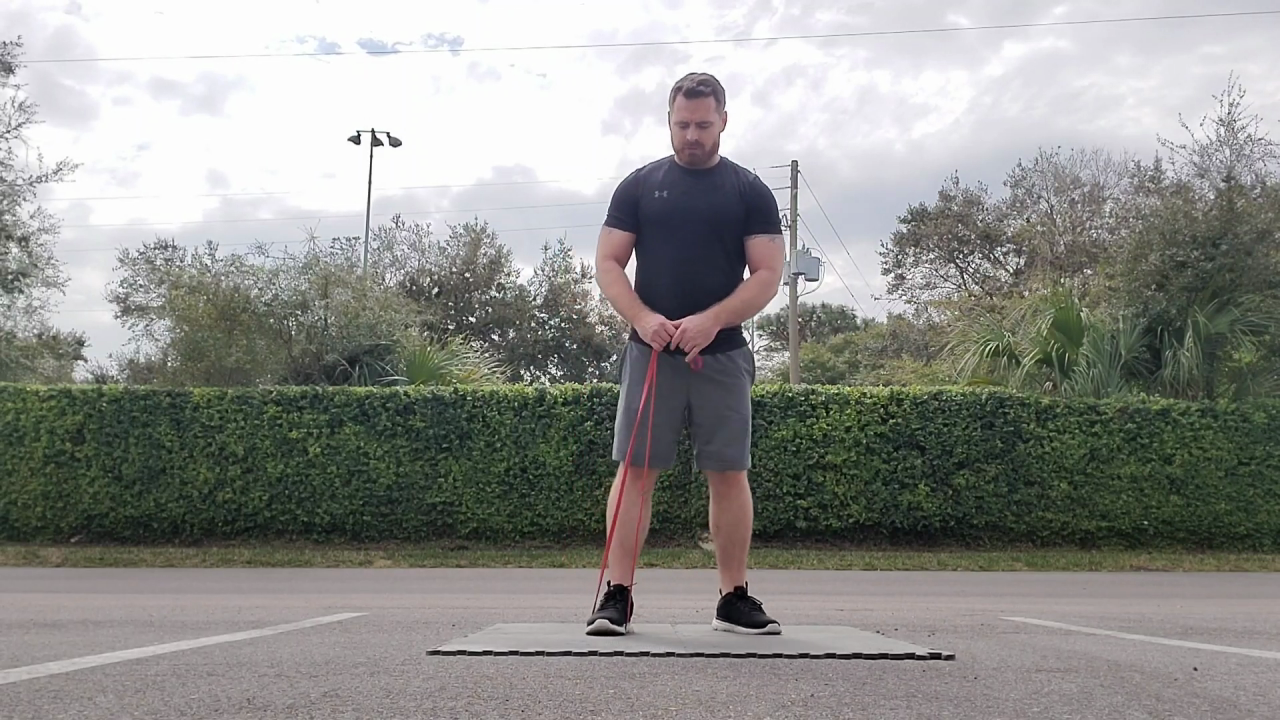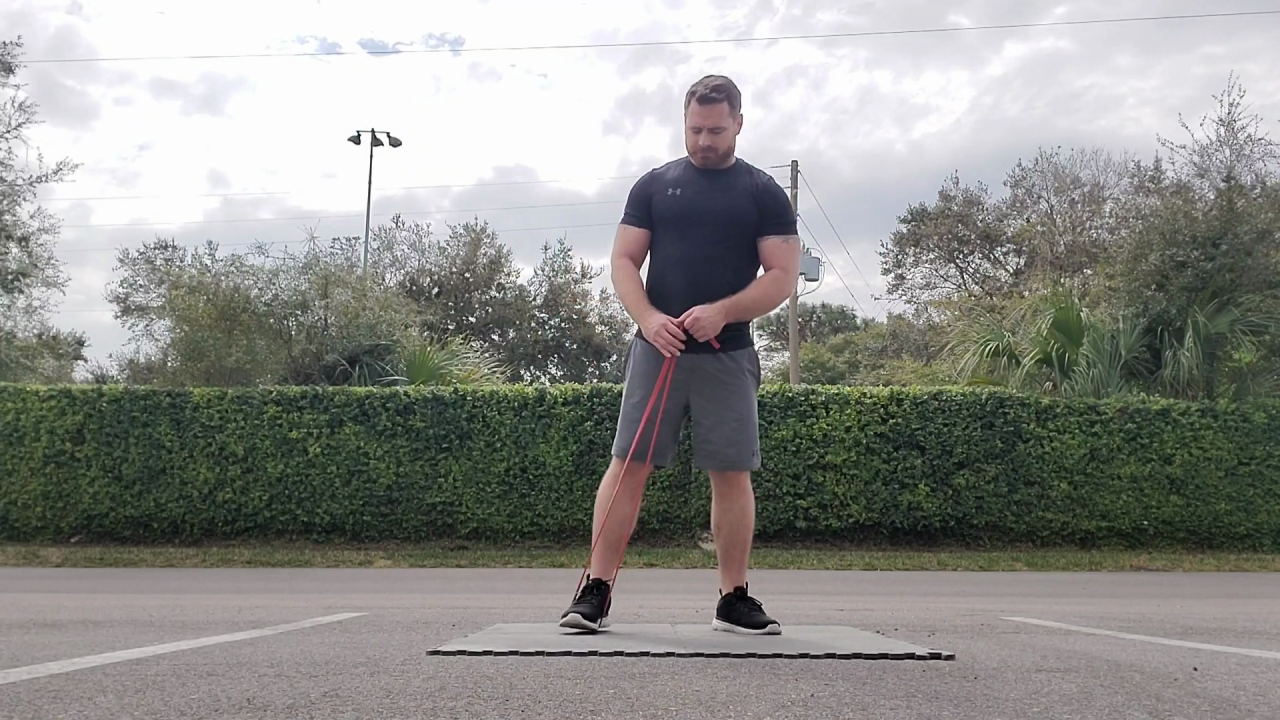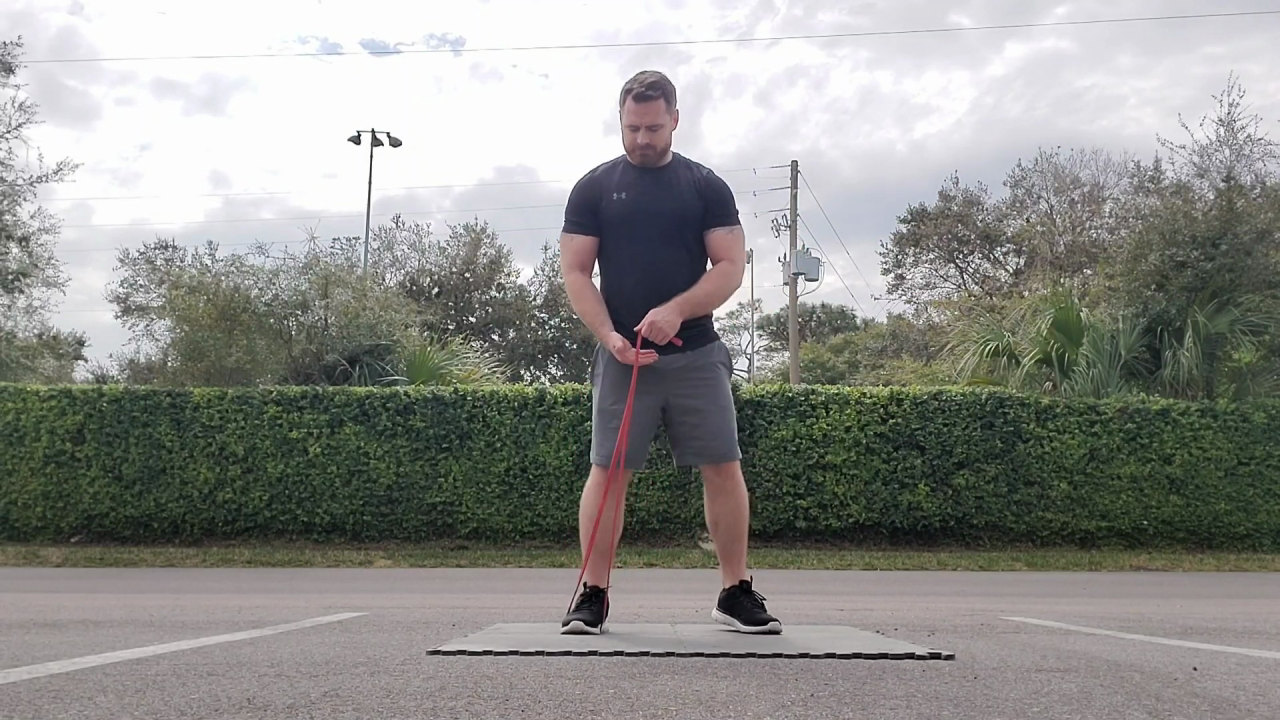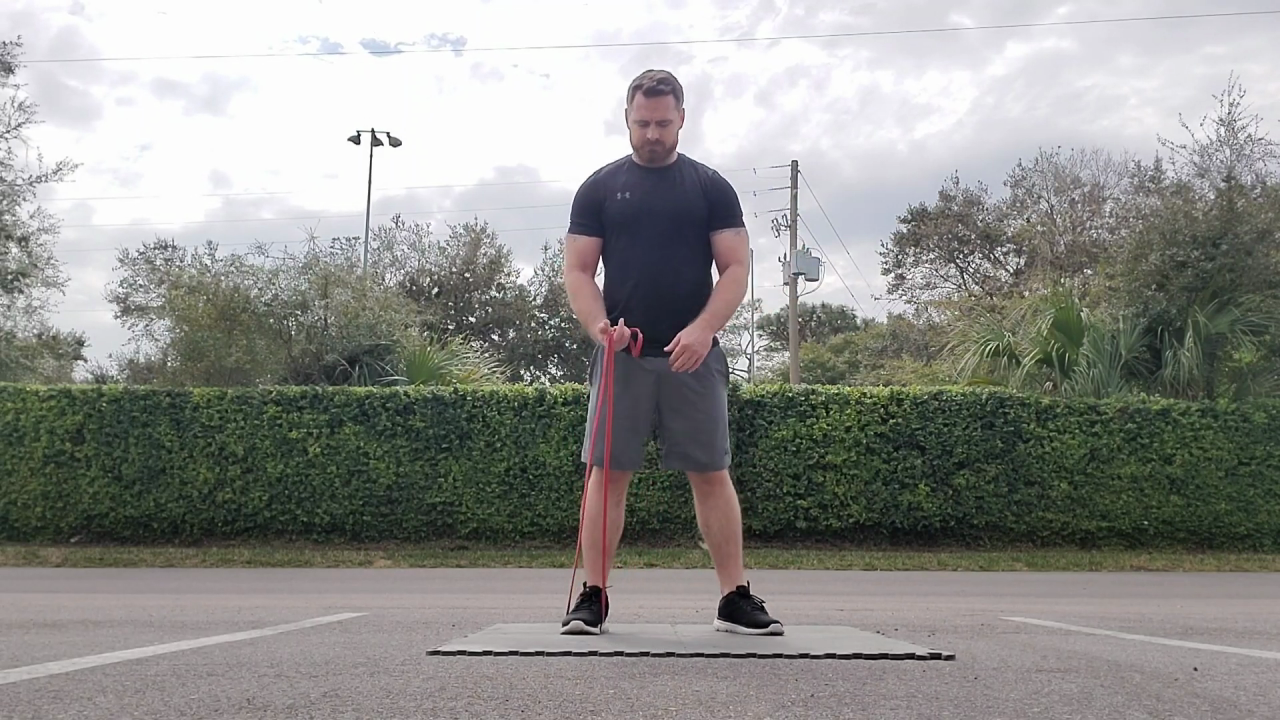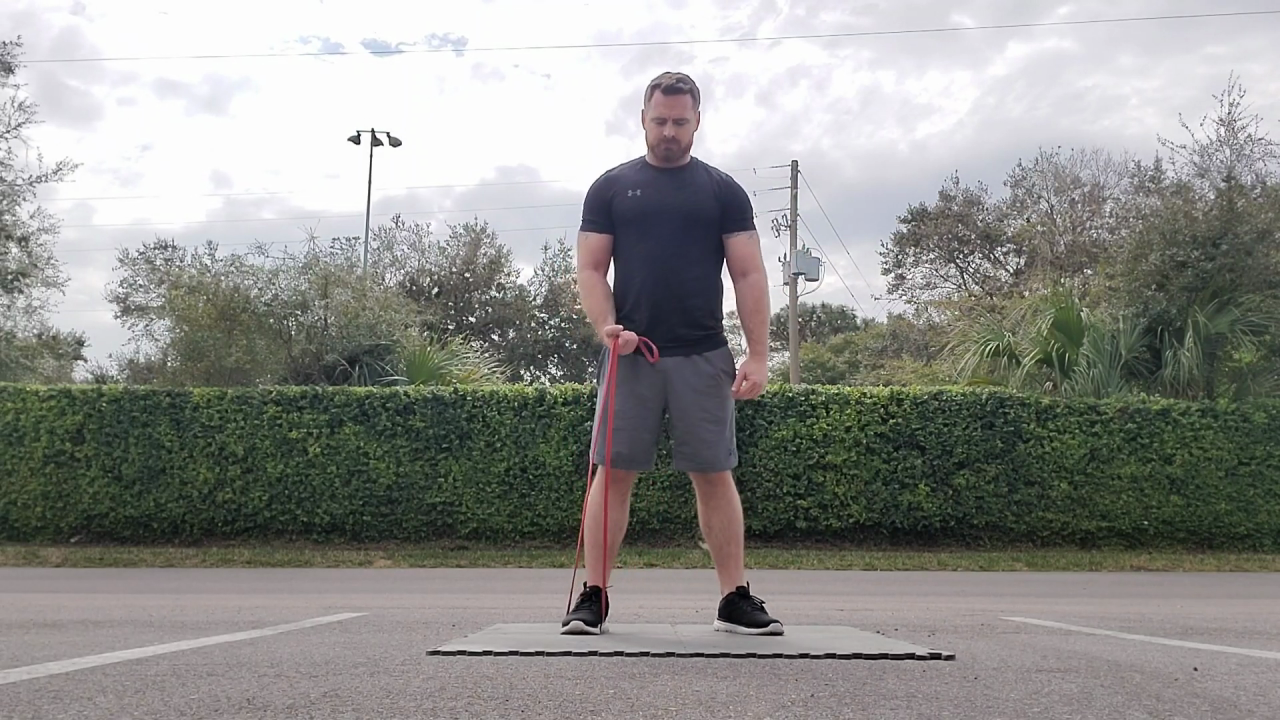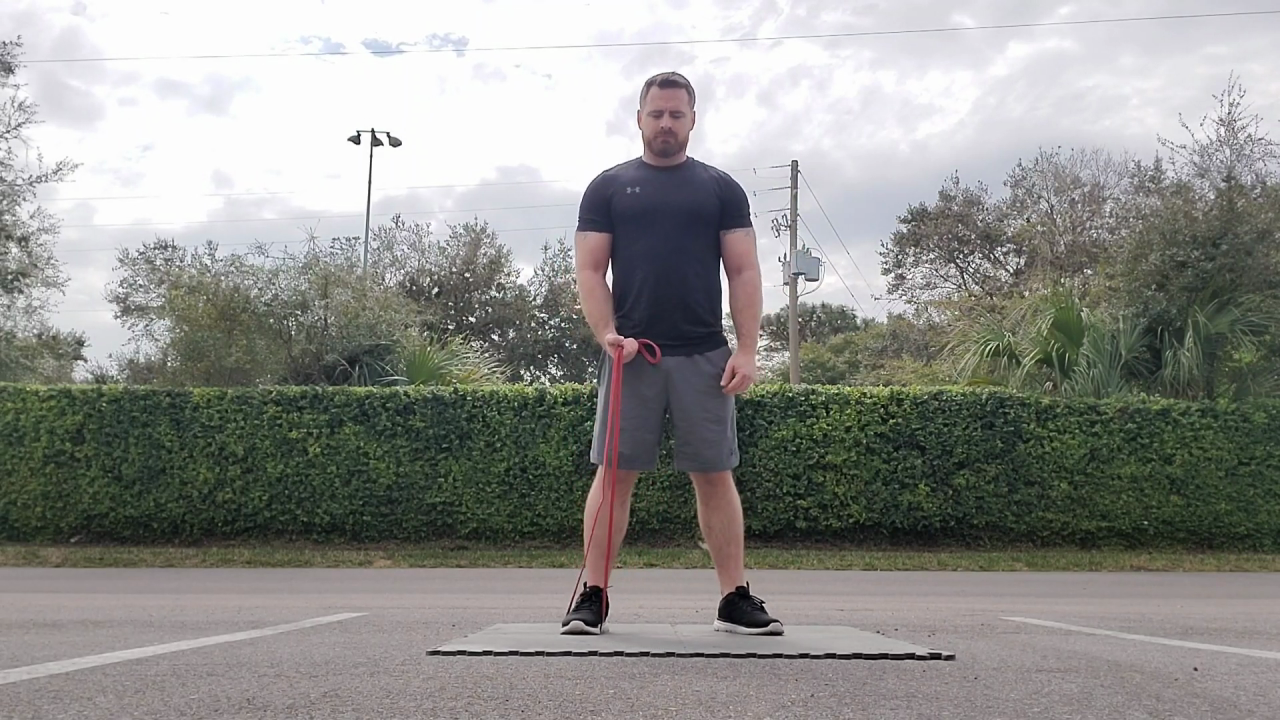
dt=0.4s
person 1, frame 1
left shoulder: (750, 191)
right shoulder: (639, 185)
left elbow: (767, 274)
right elbow: (608, 262)
left wrist: (714, 320)
right wrist: (642, 317)
left hip: (722, 354)
right hip: (650, 351)
left knee: (729, 474)
right knee: (636, 468)
left ankle: (734, 598)
right ankle: (617, 595)
person 1, frame 2
left shoulder: (764, 192)
right shoulder: (654, 184)
left elbow: (782, 276)
right elbow: (623, 260)
left wrist: (722, 311)
right wrist: (646, 317)
left hip: (728, 355)
right hip: (656, 350)
left knee: (731, 474)
right knee: (628, 465)
left ankle: (733, 598)
right ankle: (595, 591)
person 1, frame 3
left shoulder: (705, 185)
right shoulder: (594, 187)
left elbow: (731, 265)
right elbow: (575, 271)
left wrist: (677, 310)
right wrist: (608, 336)
left hip: (696, 351)
right hip: (624, 355)
left knee: (723, 467)
right knee: (607, 471)
left ankle: (736, 592)
right ankle: (593, 596)
person 1, frame 4
left shoulder: (710, 186)
right shoulder: (599, 188)
left elbow: (735, 269)
right elbow: (577, 270)
left wrist: (704, 327)
right wrist: (597, 324)
left hip: (694, 357)
right hip: (622, 357)
left knee: (711, 474)
right knee: (607, 473)
left ankle: (735, 599)
right ankle: (593, 597)
person 1, frame 5
left shoulder: (723, 190)
right shoulder: (612, 187)
left elbow: (749, 274)
right elbow: (590, 268)
left wrist: (758, 354)
right wrist: (605, 326)
left hip: (703, 357)
right hip: (631, 357)
left knee: (715, 475)
right knee: (614, 473)
left ankle: (735, 599)
right ankle: (593, 596)
person 1, frame 6
left shoulder: (720, 188)
right shoulder: (608, 187)
left elbow: (744, 271)
right elbow: (590, 270)
left wrist: (746, 349)
right wrist: (607, 335)
left hip: (704, 355)
right hip: (632, 356)
left knee: (714, 475)
right knee: (614, 472)
left ankle: (735, 599)
right ankle: (592, 596)
